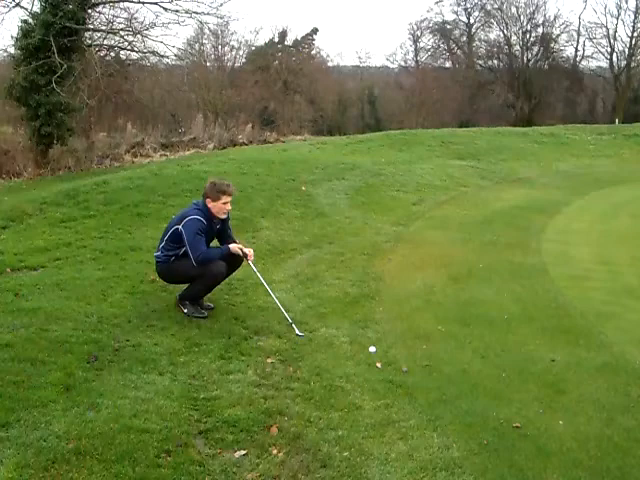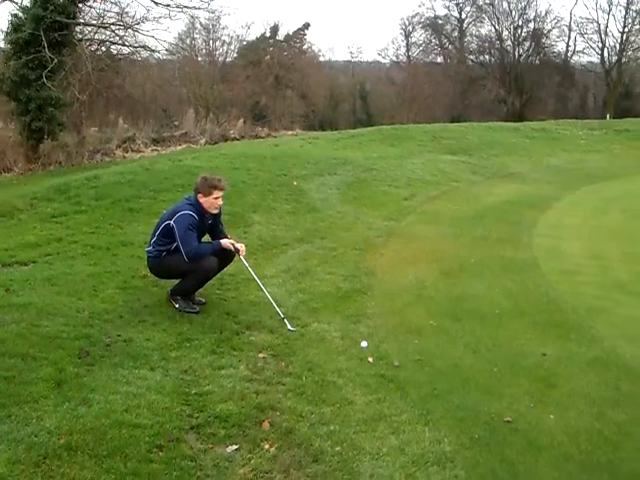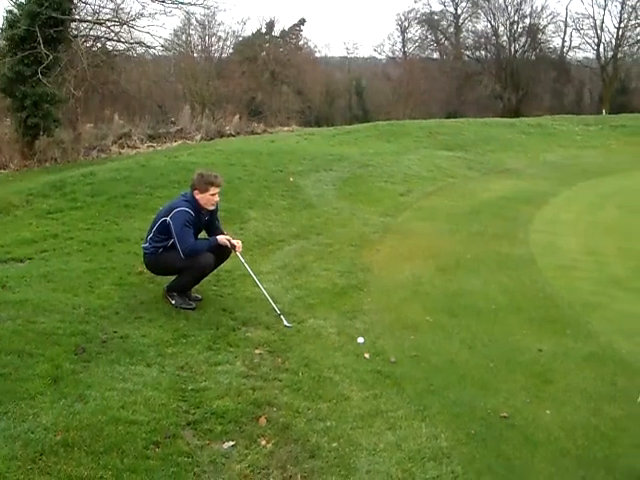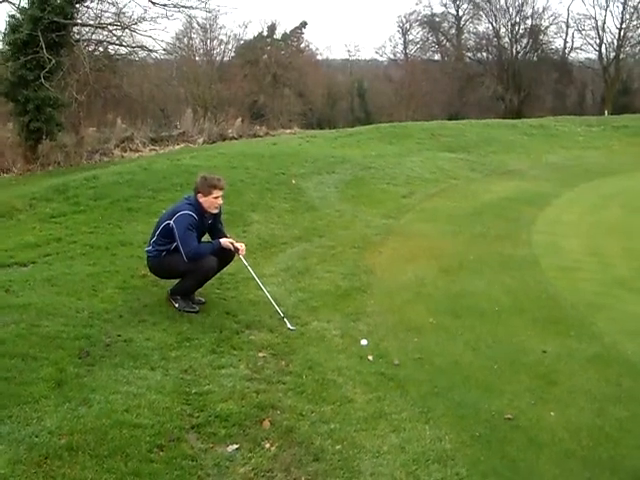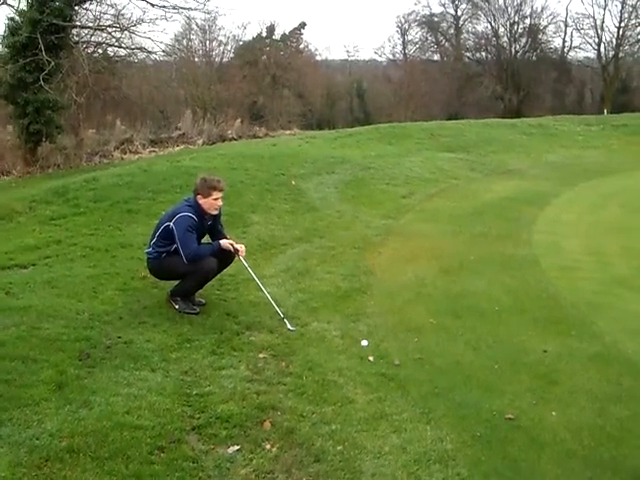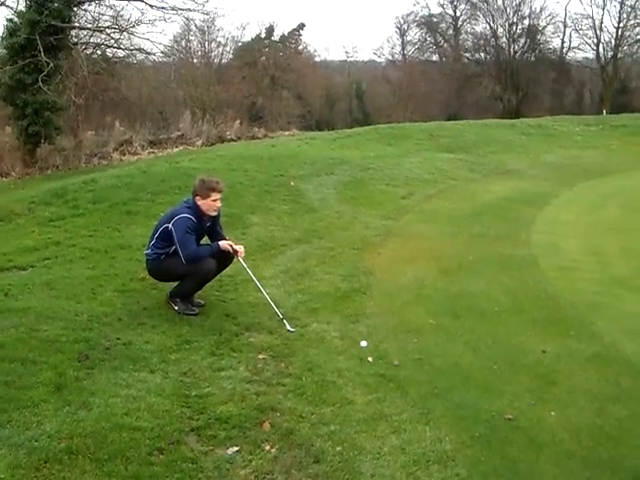
dt=0.3s
person 1, frame 1
left shoulder: (220, 213)
right shoulder: (193, 221)
left elbow: (227, 239)
right elbow: (199, 258)
left wrist: (242, 250)
right wrist: (228, 249)
left hip: (191, 256)
right hip: (169, 265)
left knee: (235, 258)
right knee: (216, 268)
left ankle: (195, 296)
right ankle: (185, 299)
person 1, frame 2
left shoulder: (212, 208)
right shoulder: (185, 216)
left elbow: (218, 234)
right elbow: (190, 253)
left wrist: (233, 245)
right wrist: (219, 244)
left hip: (184, 251)
right hip: (160, 260)
left knee: (227, 253)
right knee: (208, 264)
left ankle: (188, 290)
right ankle: (177, 294)
person 1, frame 3
left shoulder: (208, 205)
right shoulder: (181, 213)
left elbow: (215, 231)
right elbow: (187, 250)
left wrist: (230, 241)
right wrist: (216, 241)
left hip: (179, 248)
right hip: (156, 256)
left knee: (223, 250)
right knee: (204, 260)
left ankle: (183, 287)
right ankle: (173, 291)
person 1, frame 4
left shoulder: (211, 208)
right shoulder: (184, 216)
left elbow: (218, 234)
right elbow: (190, 253)
left wrist: (232, 244)
right wrist: (219, 244)
left hip: (184, 251)
right hip: (160, 259)
left knee: (227, 253)
right knee: (208, 263)
left ankle: (187, 291)
right ankle: (177, 294)
person 1, frame 5
left shoulder: (211, 209)
right shoulder: (184, 217)
left elbow: (218, 235)
right elbow: (190, 255)
left wrist: (233, 245)
right wrist: (219, 245)
left hip: (183, 252)
right hip: (160, 261)
left knee: (227, 254)
right knee: (208, 265)
left ankle: (187, 292)
right ankle: (177, 295)
person 1, frame 6
left shoulder: (210, 211)
right shoulder: (183, 219)
left elbow: (217, 236)
right elbow: (189, 256)
left wrist: (231, 246)
right wrist: (218, 246)
left hip: (182, 254)
right hip: (159, 262)
left knee: (226, 255)
right knee: (207, 266)
left ankle: (187, 293)
right ankle: (176, 296)
